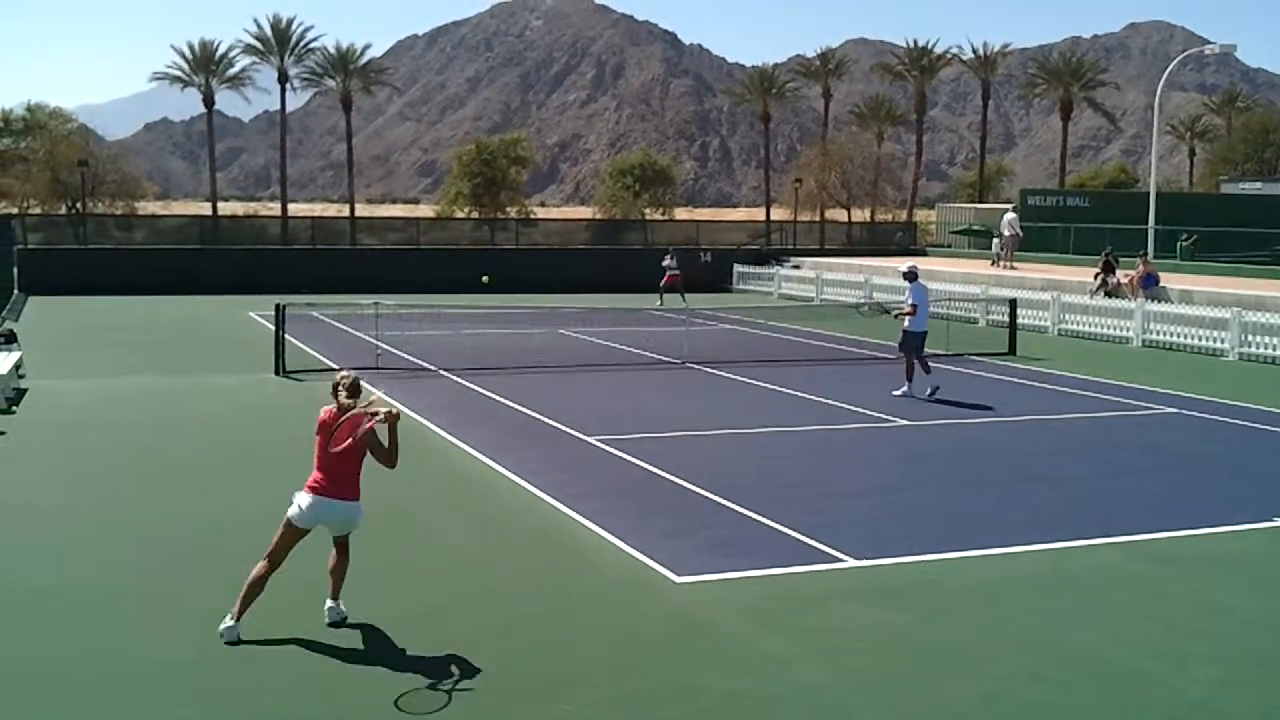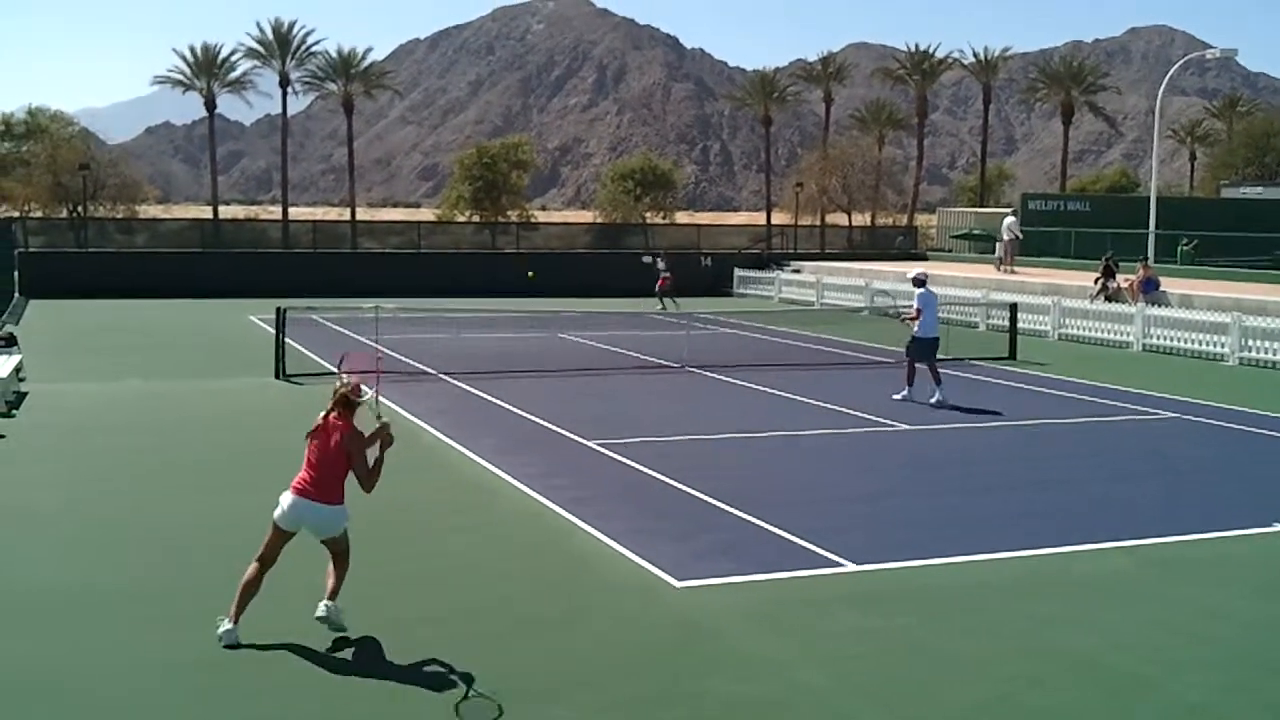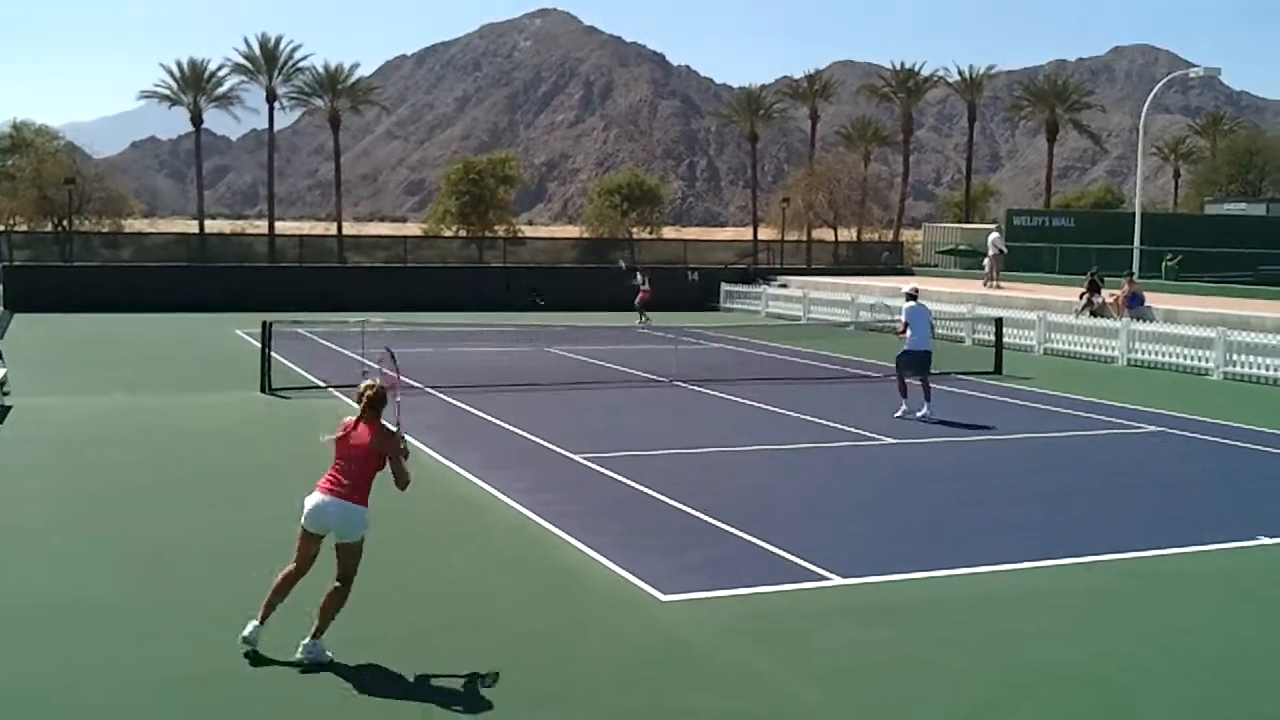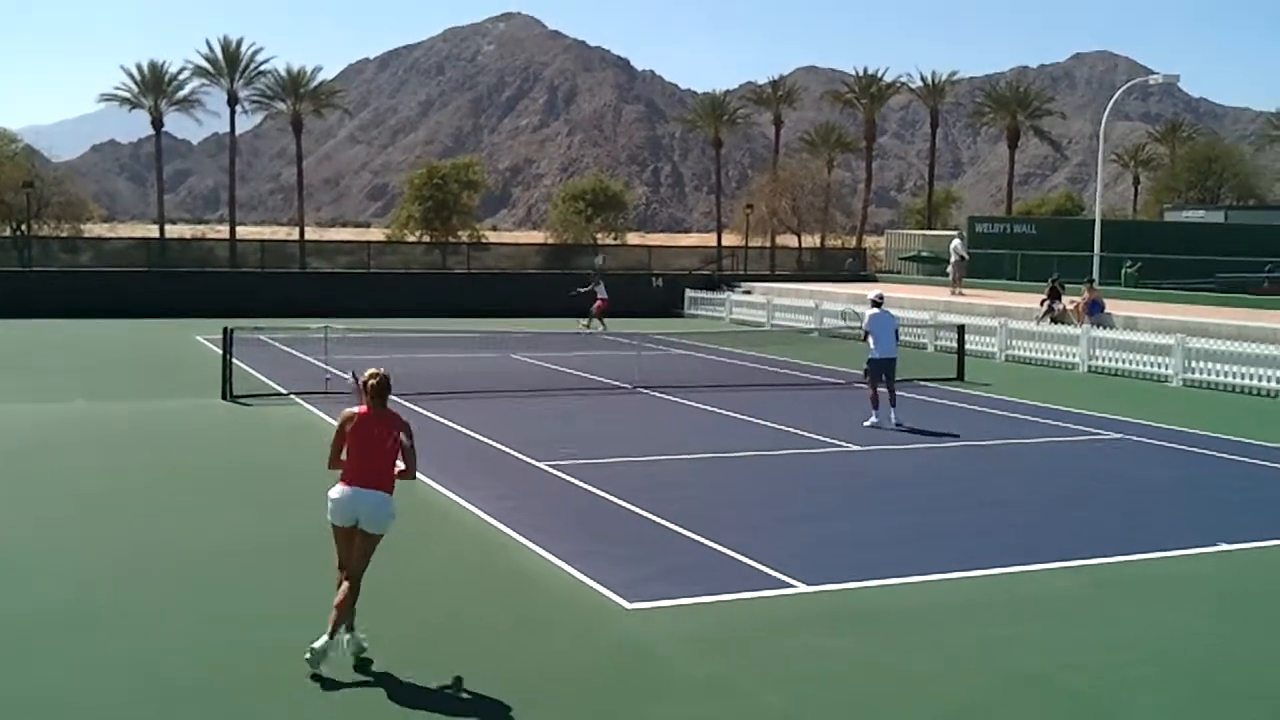
dt=0.2s
person 1, frame 1
left shoulder: (324, 416)
right shoulder: (364, 429)
right elbow: (390, 462)
left wrist: (377, 415)
right wrist: (392, 426)
left hip: (312, 501)
right hip: (346, 508)
left knee: (271, 561)
right knee: (341, 546)
left ankle: (234, 620)
right ankle: (334, 605)
person 1, frame 2
left shoulder: (321, 420)
right shoulder: (354, 436)
right elbow: (368, 486)
left wrist: (374, 437)
right wrist: (384, 449)
left hip: (294, 501)
right hip: (328, 511)
left knee: (262, 563)
right knee: (341, 558)
left ankle: (230, 625)
right ankle: (328, 606)
person 1, frame 3
left shoulder: (346, 425)
right shoulder: (388, 438)
right elbow: (402, 484)
right wrist: (402, 456)
left hip: (319, 502)
right hip: (351, 512)
left knee: (299, 568)
right knee: (344, 581)
left ankle: (256, 625)
right ankle: (312, 643)
person 1, frame 4
left shoulder: (348, 417)
right shoulder: (401, 425)
left elbow: (332, 463)
right elbow: (409, 473)
left hip: (345, 496)
right hip: (379, 503)
left knee: (346, 570)
right knee: (354, 576)
left ankle: (348, 633)
right ankle: (327, 639)
